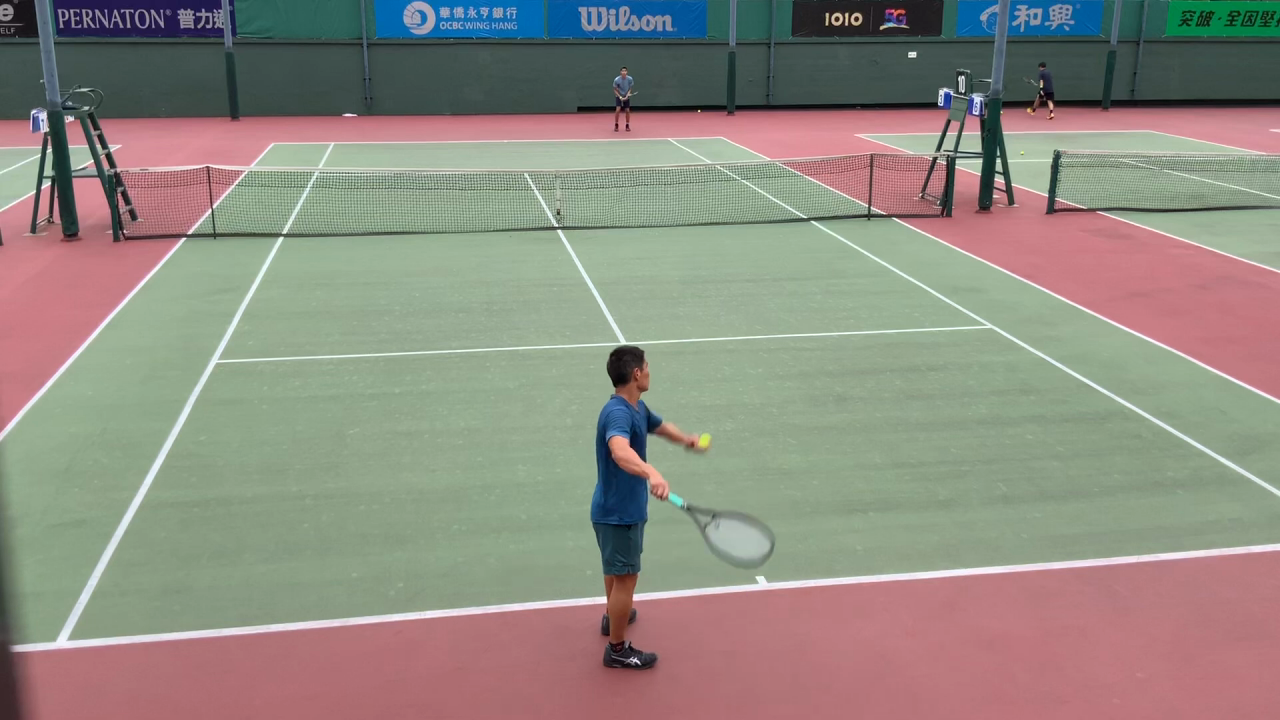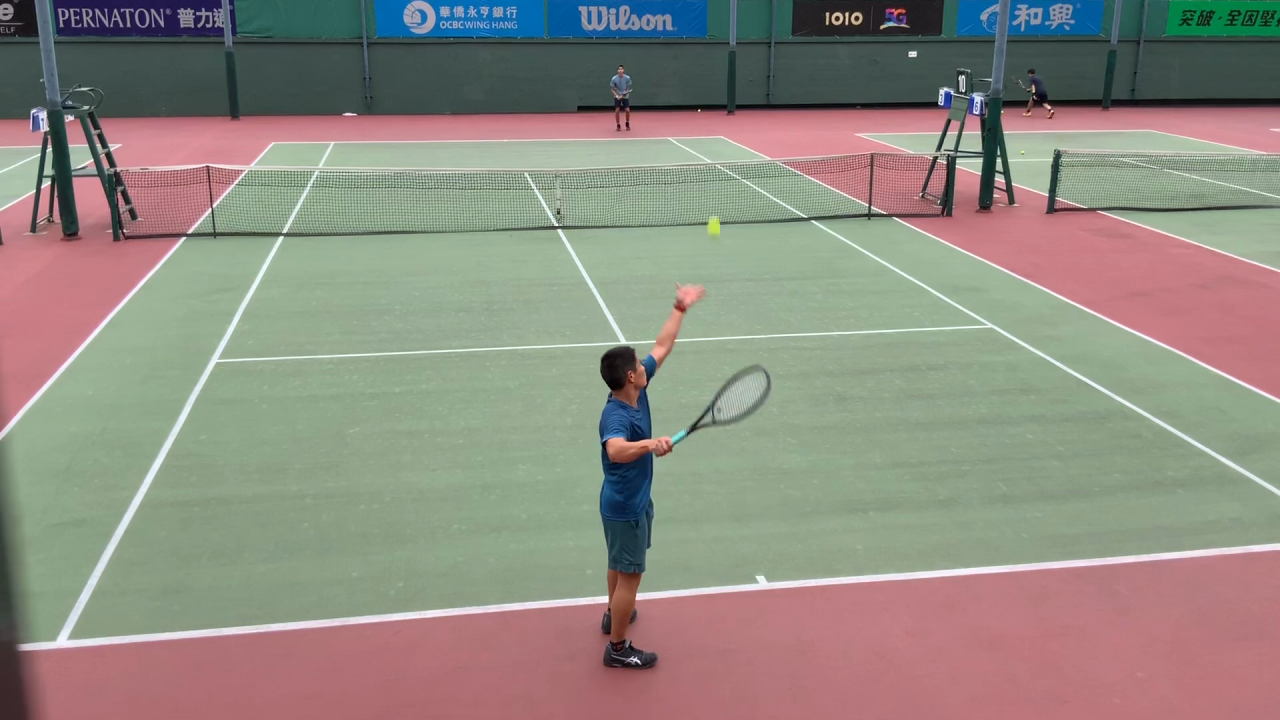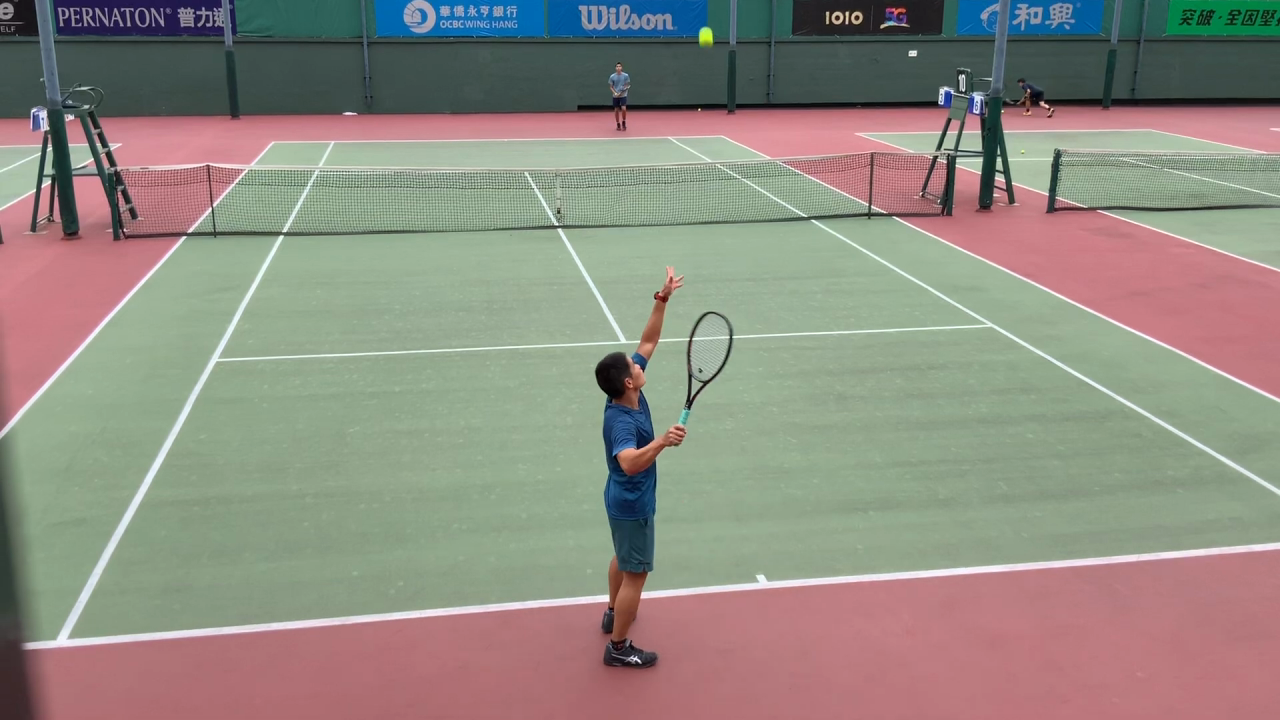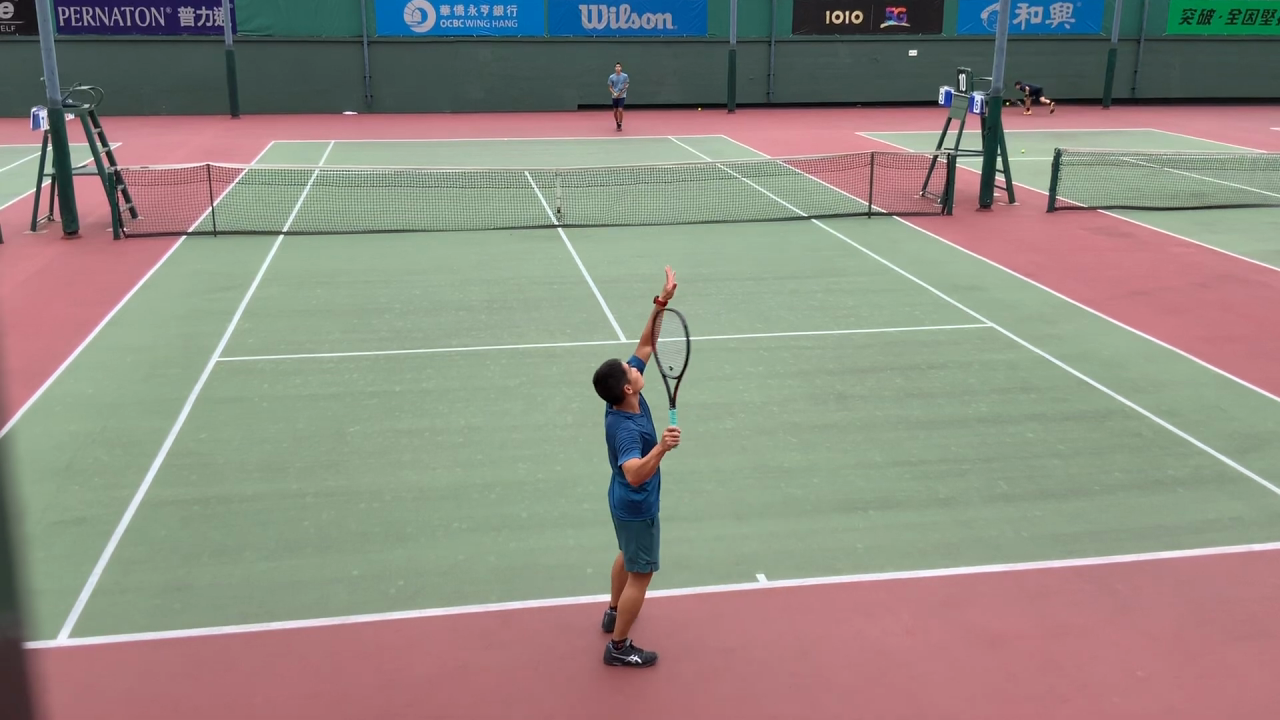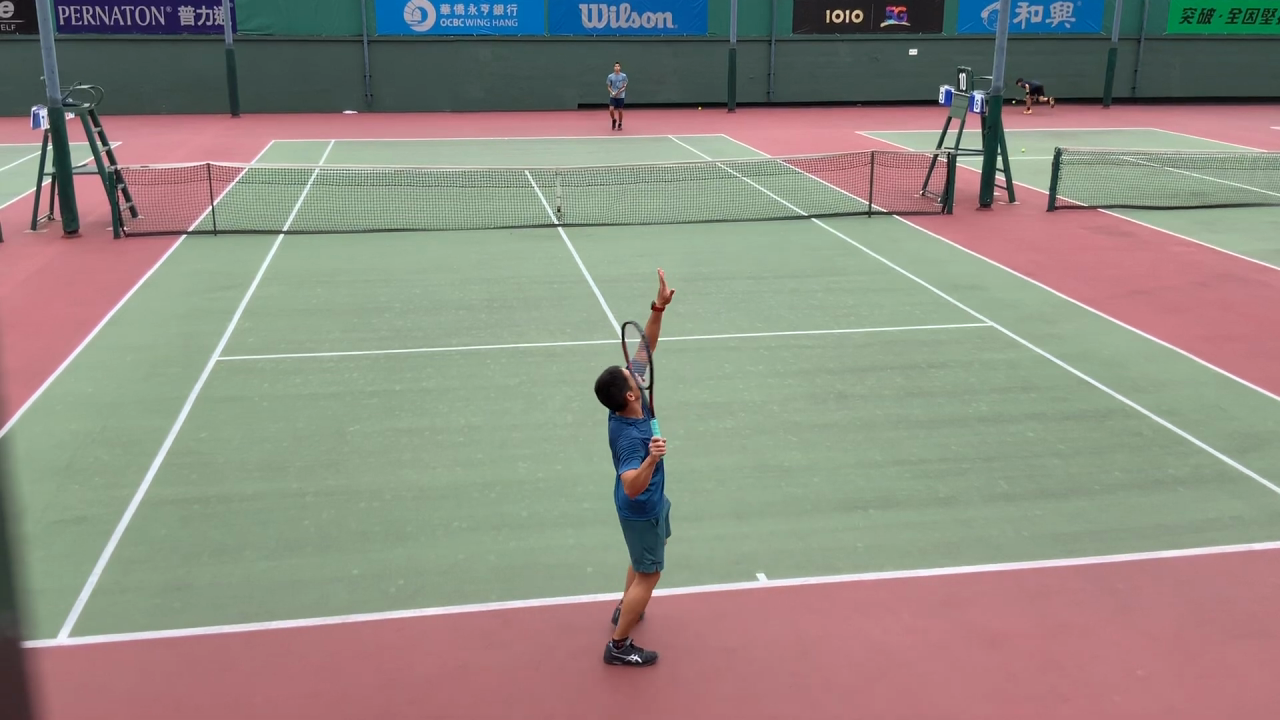
dt=0.2s
person 1, frame 1
left shoulder: (637, 407)
right shoulder: (616, 413)
left elbow: (660, 426)
right elbow: (620, 452)
left wrist: (687, 440)
right wrist: (651, 473)
left hip: (624, 507)
right hip: (617, 513)
left knee: (617, 571)
right knee: (625, 578)
left ankle: (614, 617)
right ankle: (617, 649)
person 1, frame 2
left shoulder: (635, 391)
right shoulder: (615, 415)
left elbow: (661, 346)
right elbow: (616, 451)
left wrist: (680, 308)
right wrist: (649, 443)
left hip: (634, 500)
right hip: (624, 507)
left knee: (622, 565)
right knee: (630, 575)
left ankle: (615, 614)
right ankle: (617, 648)
person 1, frame 3
left shoulder: (630, 394)
right shoulder: (620, 422)
left elbow: (648, 341)
right elbow: (630, 464)
left wrist: (662, 298)
right wrist: (662, 441)
left hip: (628, 500)
right hip: (632, 506)
left knee: (623, 560)
right knee: (635, 575)
left ankle: (613, 613)
right ankle: (618, 647)
person 1, frame 4
left shoulder: (625, 394)
right shoulder: (624, 428)
left elbow: (645, 344)
right elbow: (635, 475)
left wrist: (662, 302)
right wrist: (660, 448)
left hip: (628, 502)
right hip: (637, 507)
left knee: (627, 557)
right knee: (640, 575)
left ankle: (614, 611)
right ankle: (618, 646)
person 1, frame 5
left shoulder: (625, 398)
right shoulder: (629, 436)
left elbow: (646, 348)
right elbow: (632, 488)
left wrist: (659, 307)
right wrist: (652, 460)
left hip: (650, 502)
right hip: (642, 508)
left knee: (646, 557)
right knee: (648, 575)
left ankle: (624, 609)
right ankle: (619, 645)
